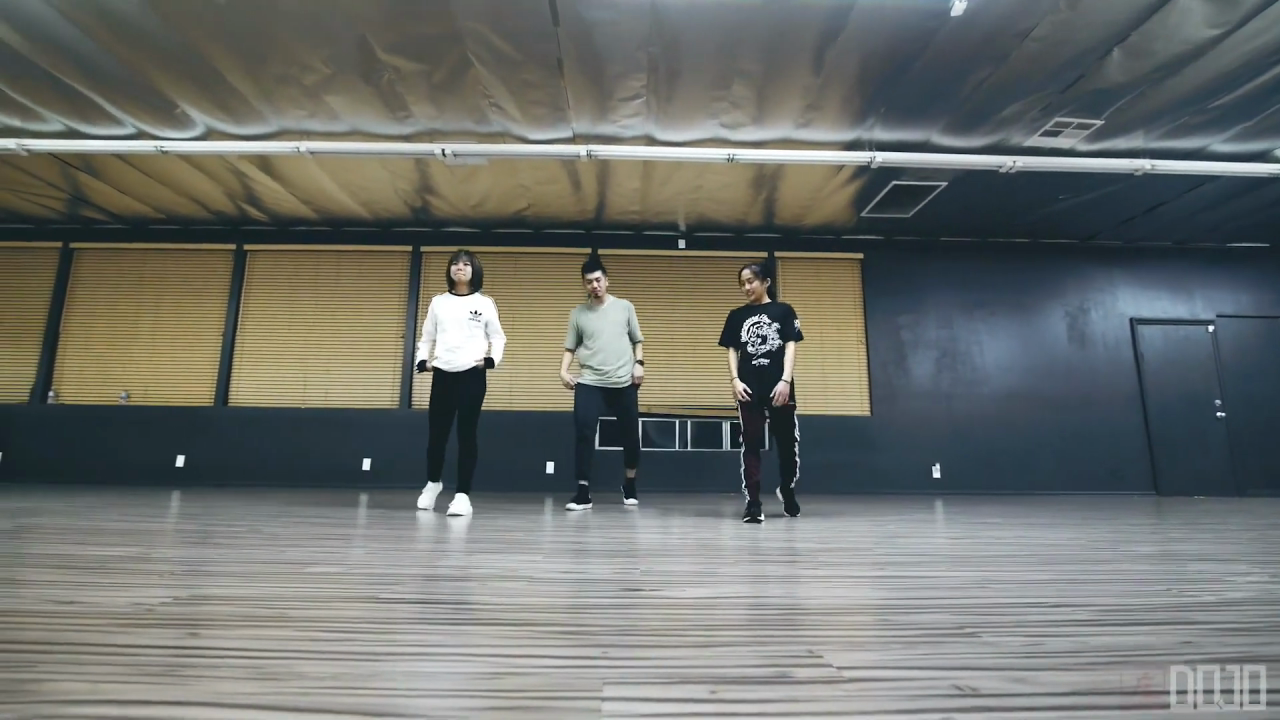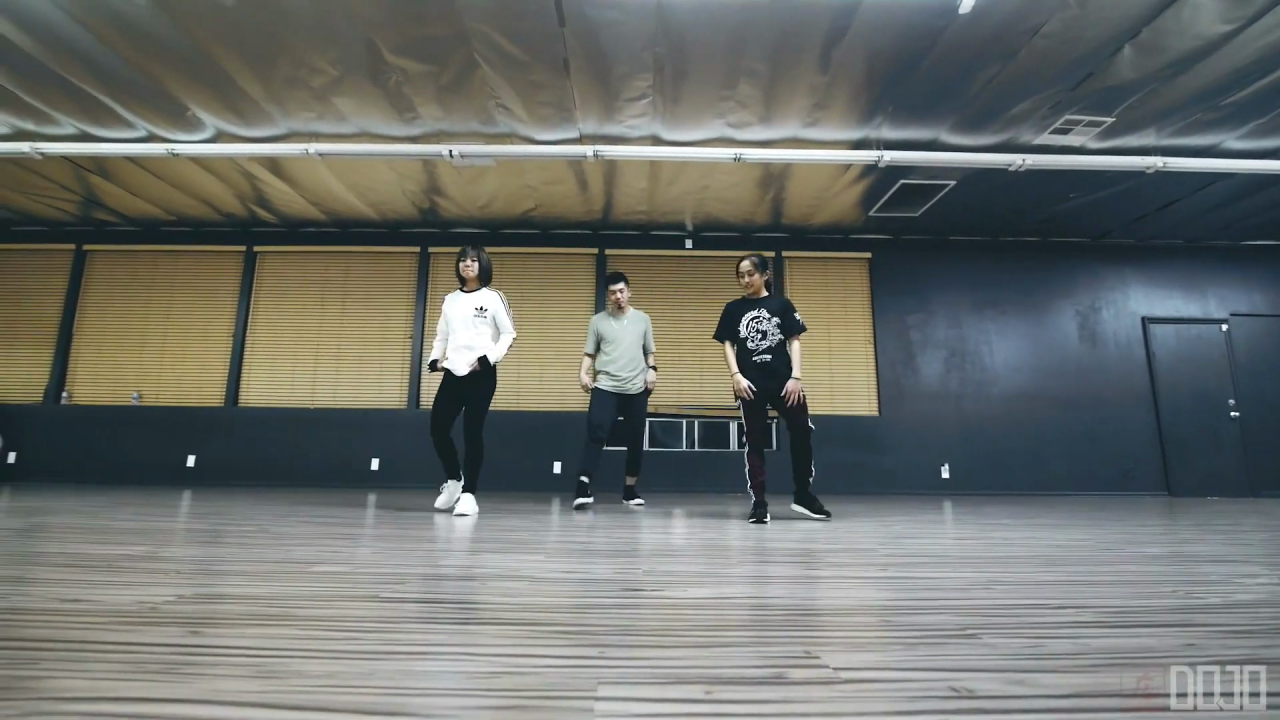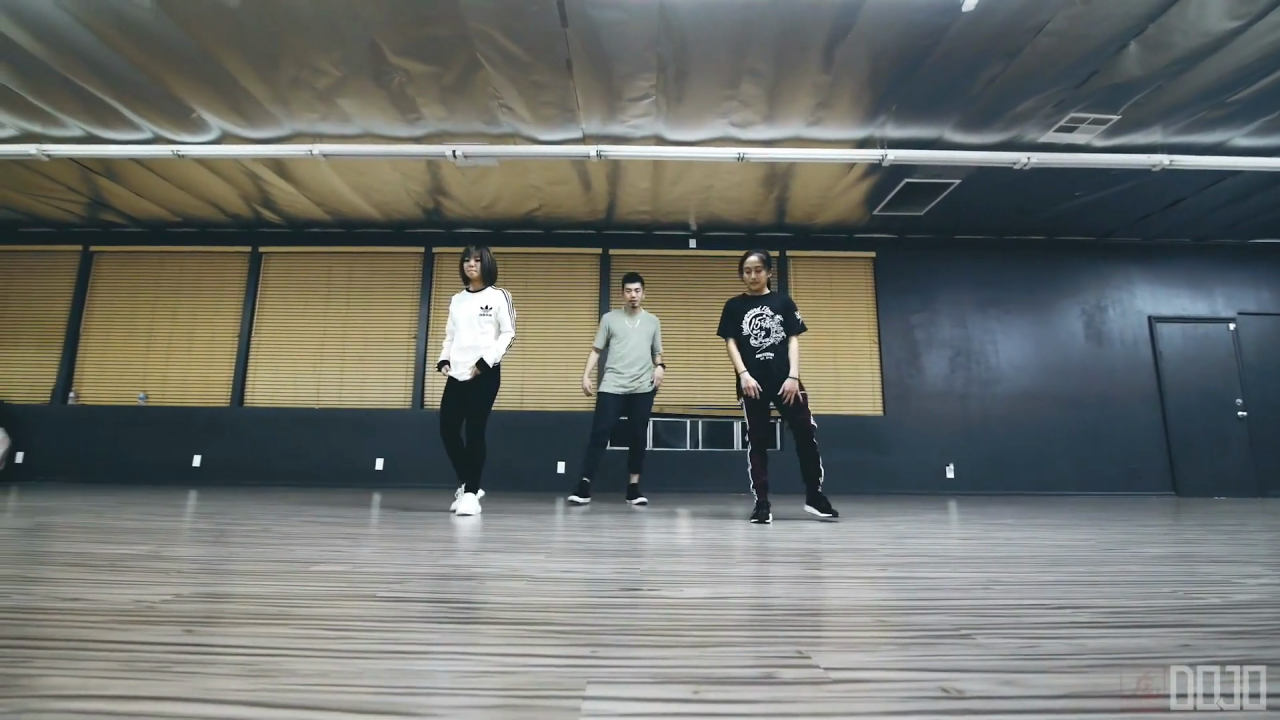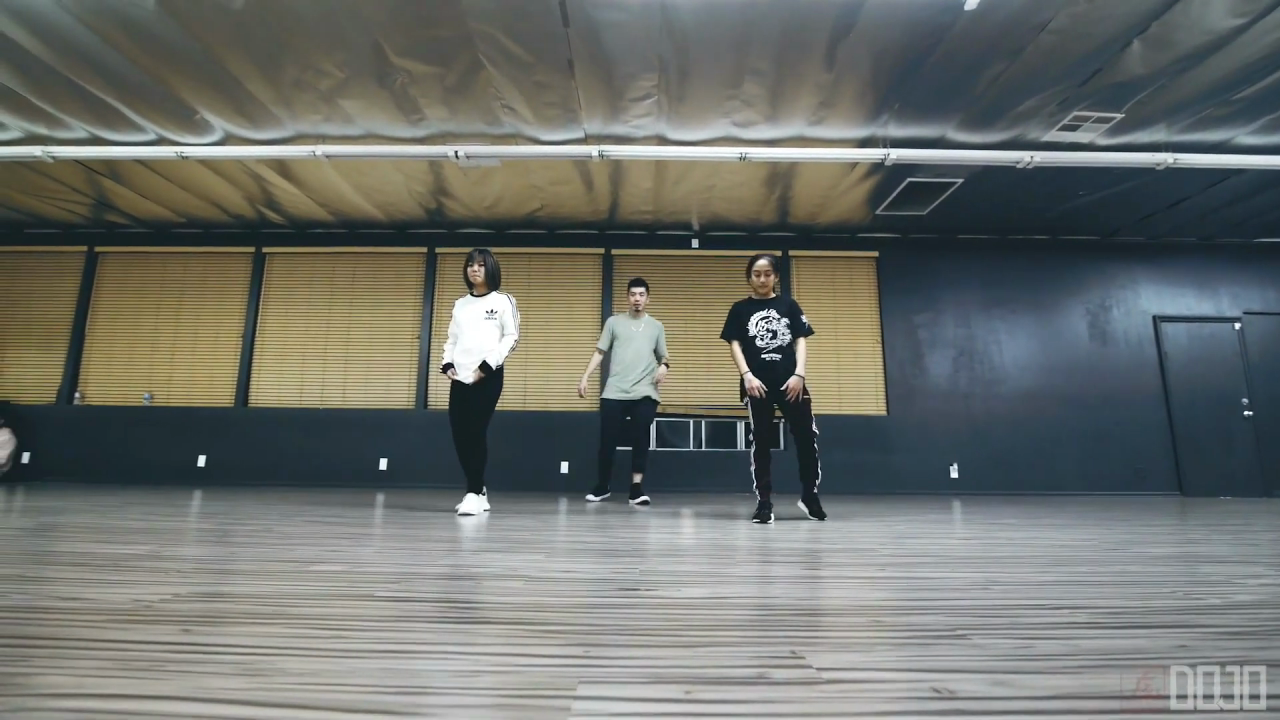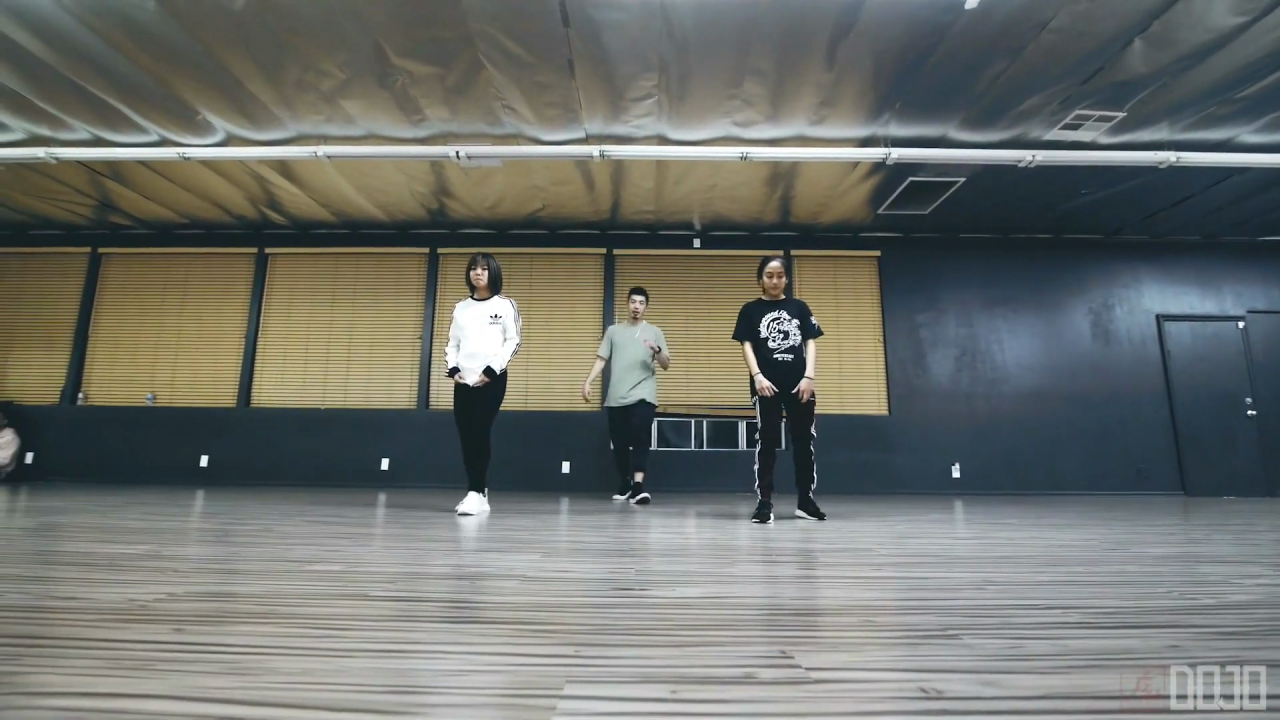
dt=0.2s
person 1, frame 1
left shoulder: (783, 311)
right shoulder: (737, 315)
left elbow: (791, 346)
right elbow: (732, 350)
left wrist: (785, 380)
right wrist: (735, 379)
left hip: (778, 387)
right hip: (749, 387)
left knee: (788, 441)
right knee: (751, 442)
left ankle: (787, 491)
right ankle: (753, 502)
person 1, frame 2
left shoulder: (782, 304)
right shoulder: (733, 309)
left elbow: (794, 341)
right elbow: (728, 345)
left wrist: (796, 376)
right wrist: (736, 375)
left hip: (782, 381)
right hip: (750, 384)
left knee: (802, 433)
right knee: (755, 441)
left ankle: (803, 494)
right ankle: (759, 503)
person 1, frame 3
left shoulder: (783, 302)
right shoulder: (734, 306)
left elbow: (793, 339)
right elbow: (731, 343)
left wrist: (794, 375)
right wrist: (743, 374)
left hip: (784, 379)
right hip: (753, 382)
left knee: (806, 432)
right knee: (758, 441)
left ankle: (815, 495)
right ankle: (761, 503)
person 1, frame 4
left shoulder: (789, 306)
right shoulder: (740, 309)
left elbow: (800, 341)
right elbow: (735, 345)
left wrist: (799, 374)
right wrist: (747, 375)
left hip: (789, 380)
right hip: (757, 383)
left knee: (806, 435)
right knee: (761, 441)
left ankle: (810, 495)
right ankle: (764, 503)
person 1, frame 5
left shoulder: (799, 307)
right shoulder: (751, 310)
left elbow: (810, 343)
right elbow: (746, 346)
left wrist: (809, 376)
right wrist: (757, 376)
left hip: (798, 383)
right hip: (767, 384)
left knee: (804, 440)
right knee: (767, 440)
left ankle: (805, 500)
right ankle: (764, 502)
person 2, frame 1
left shoulder: (484, 303)
right shoulder: (438, 302)
left elbow: (498, 337)
right elbow: (426, 337)
left wrist: (492, 359)
right wrist: (422, 360)
left hip: (473, 375)
right hip: (443, 374)
left knee: (467, 434)
right knee: (437, 433)
left ankle: (462, 495)
right ankle: (433, 483)
person 2, frame 2
left shoulder: (493, 297)
right shoulder: (450, 300)
left elbow: (508, 334)
right elbow: (441, 336)
left wrist: (488, 359)
right wrist: (435, 359)
left hip: (481, 374)
right hip: (453, 374)
left knee: (472, 432)
right knee: (438, 428)
left ankle: (468, 495)
right ankle: (454, 479)
person 2, frame 3
left shoulder: (499, 296)
right shoulder: (457, 300)
left elbow: (508, 334)
left wrist: (484, 363)
right wrist: (443, 361)
left hip: (485, 374)
right hip: (457, 375)
left knee: (474, 432)
right knee: (447, 429)
left ankle: (471, 494)
right ankle: (468, 485)
person 2, frame 4
left shoulder: (503, 300)
right shoulder: (460, 304)
left elbow: (511, 337)
right elbow: (452, 341)
left wrist: (488, 365)
right wrist: (447, 364)
left hip: (488, 376)
right hip: (461, 377)
left knee: (476, 433)
right knee: (459, 435)
left ankle: (474, 494)
right ankle: (478, 491)
person 2, frame 5
left shoulder: (505, 305)
right shoulder: (460, 308)
left elbow: (513, 342)
right elbow: (453, 344)
left wrist: (492, 370)
right wrist: (453, 369)
left hip: (492, 379)
right hip: (465, 380)
left knee: (480, 433)
right knee: (466, 437)
left ankle: (474, 494)
right ankle: (479, 494)
person 3, frame 1
left shoulder: (625, 307)
right shoulder: (577, 314)
left elbow: (638, 340)
right elbow: (570, 348)
left wrist: (639, 363)
right wrist: (563, 371)
left hip: (624, 382)
right hip: (590, 382)
left knee: (630, 434)
right knee: (584, 432)
left ankle: (629, 483)
right ankle: (583, 492)
person 3, frame 2
left shoulder: (642, 319)
right shoulder: (598, 321)
left elbow: (649, 352)
right elbow: (589, 353)
left wrist: (651, 369)
right wrist: (583, 374)
left hip: (636, 389)
right hip: (605, 387)
left knee: (635, 441)
right knee: (596, 434)
left ankle: (630, 490)
right ankle: (584, 487)
person 3, frame 3
left shoulder: (653, 321)
right shoulder: (609, 319)
left elbow: (657, 352)
right elbow: (596, 350)
left wrist: (659, 366)
right wrist: (586, 375)
left hip: (643, 389)
right hip: (612, 386)
left knee: (638, 438)
right knee: (599, 434)
left ankle: (633, 488)
right ankle: (584, 485)
person 3, frame 4
left shoulder: (656, 326)
right shoulder: (613, 322)
left elbow: (662, 356)
right elbow: (600, 352)
left wrist: (663, 366)
right wrist: (585, 377)
left hip: (645, 392)
right hip: (614, 391)
left knee: (640, 439)
right knee: (608, 438)
left ankle: (636, 488)
right ankle: (603, 485)
person 3, frame 5
left shoulder: (655, 332)
right shoulder: (613, 331)
left elbow: (666, 363)
right elbow: (601, 359)
left wrist: (657, 350)
right wrist: (588, 382)
left hip: (643, 395)
right hip: (616, 397)
left knee: (641, 439)
right knee: (619, 443)
left ankle: (638, 487)
right ankle: (626, 484)
